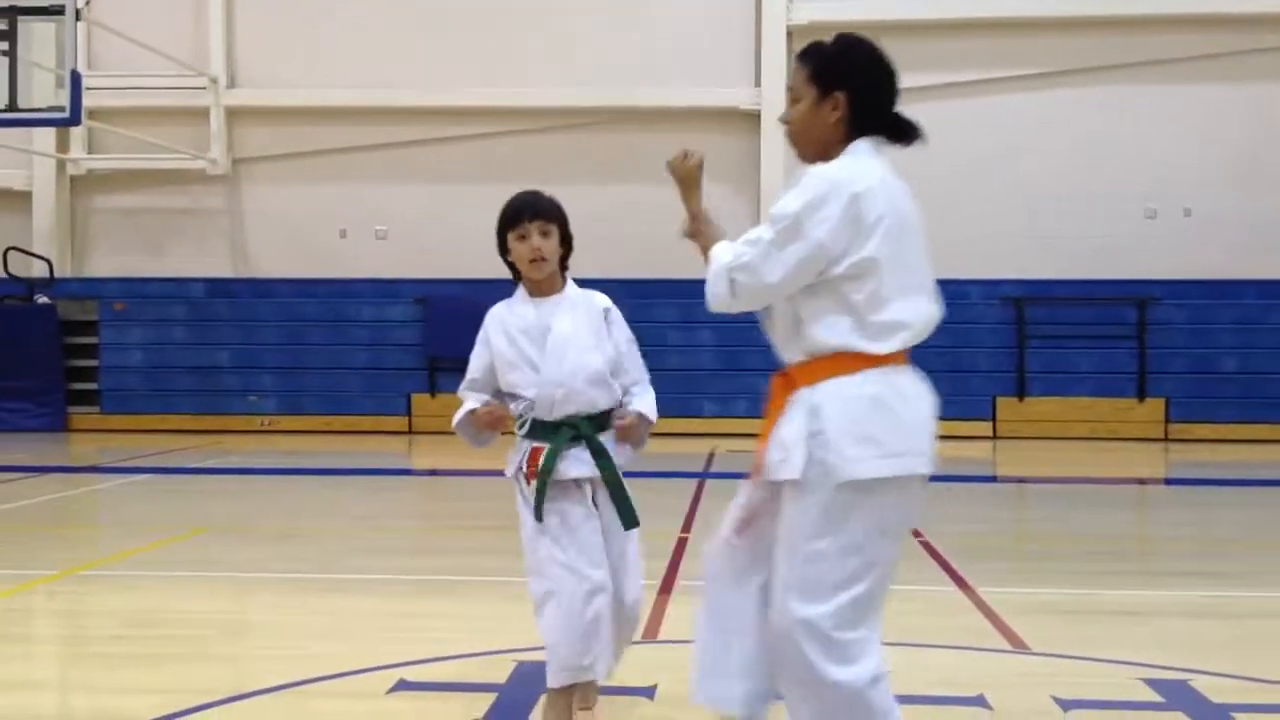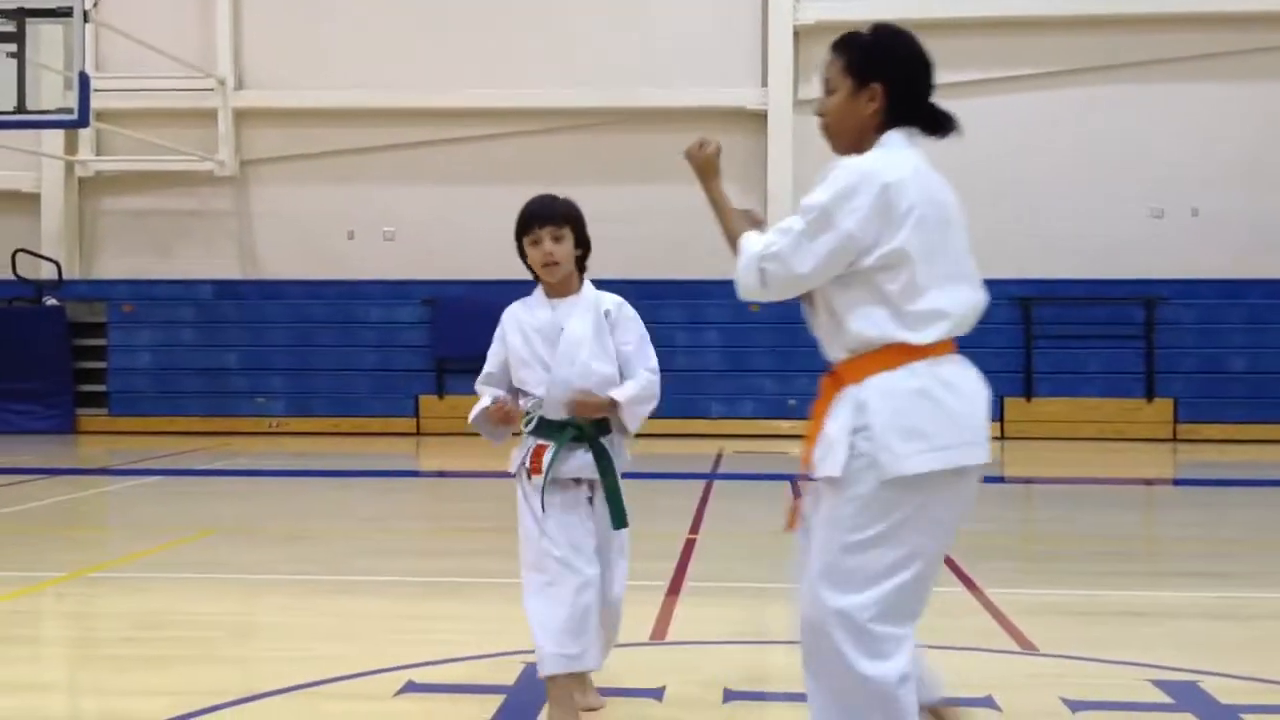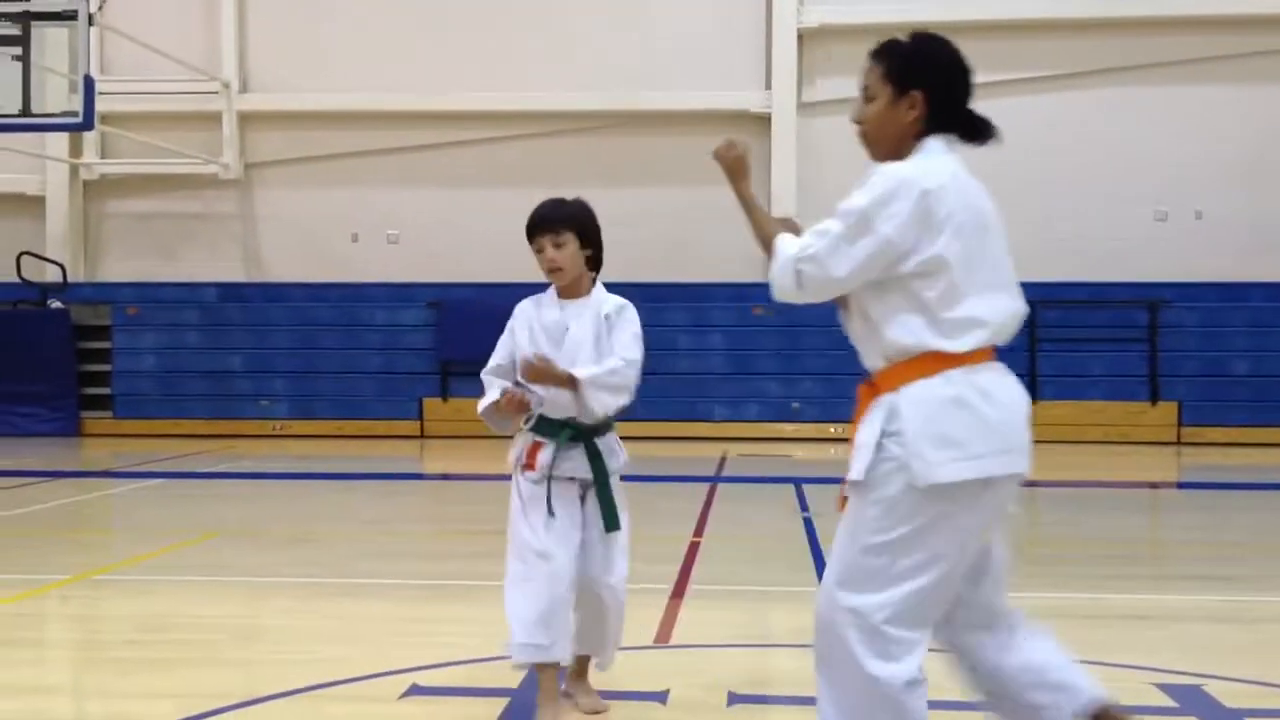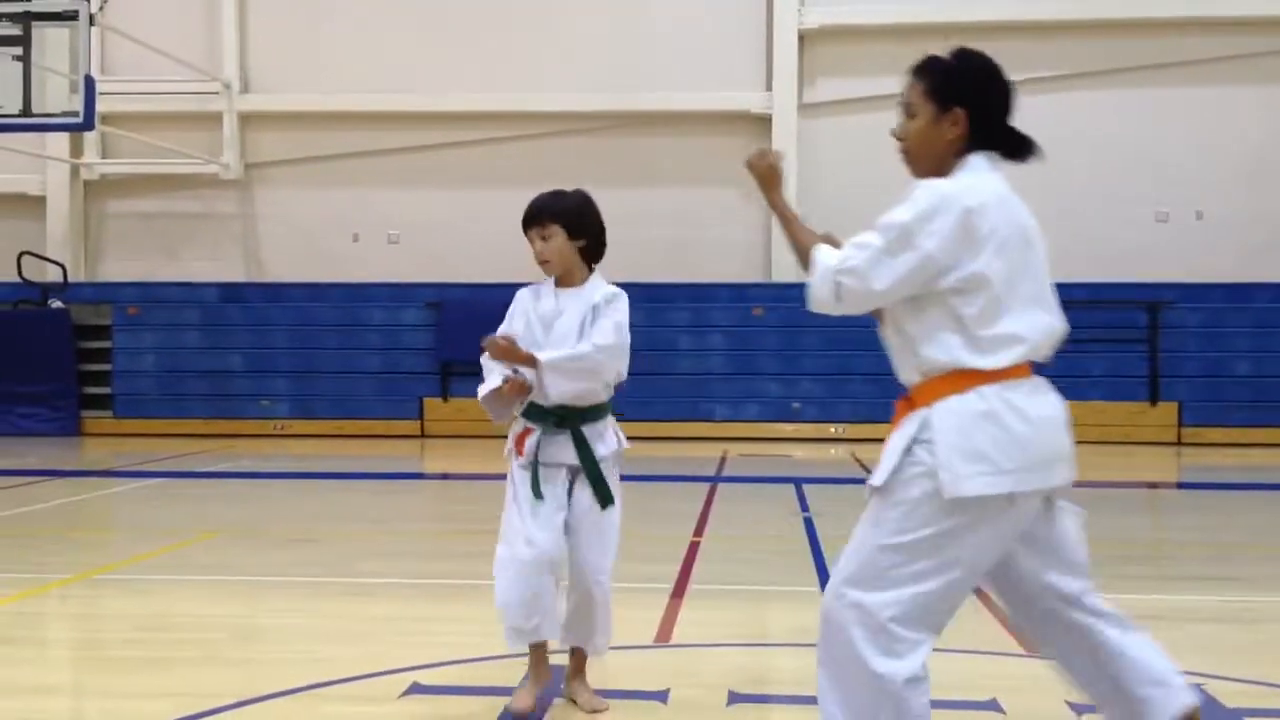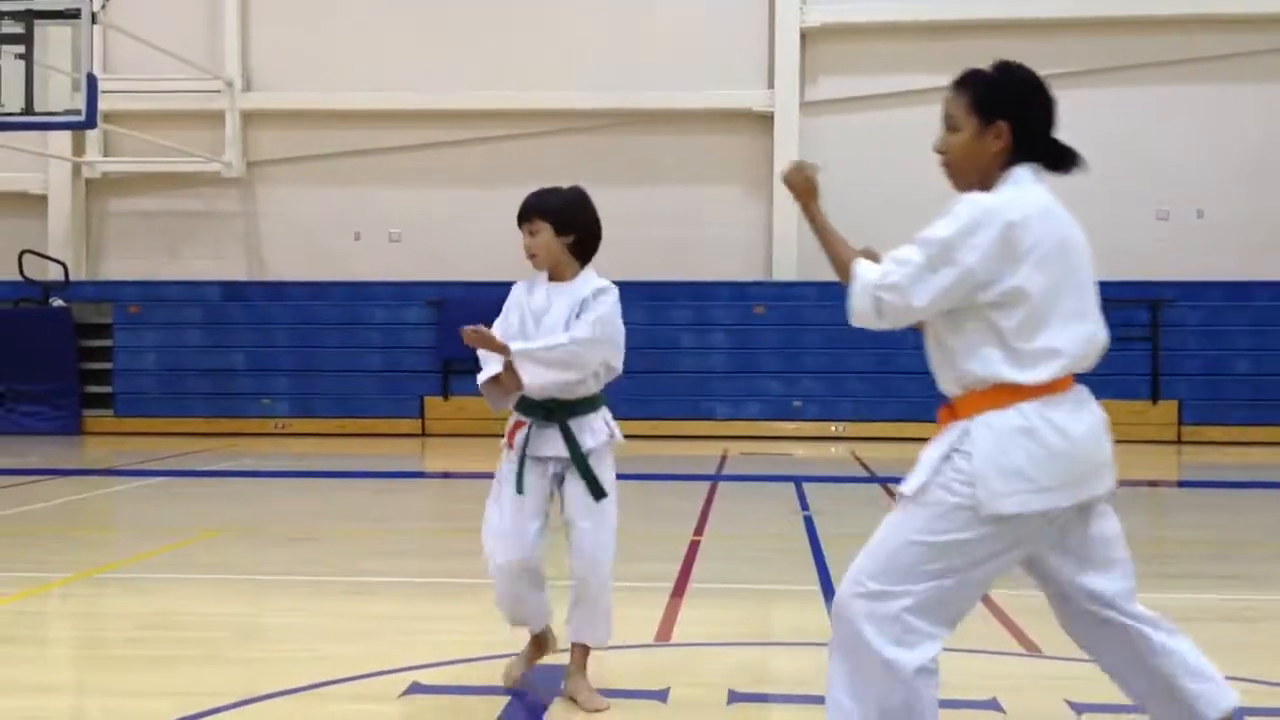
dt=0.1s
person 1, frame 1
left shoulder: (836, 186)
right shoulder: (872, 185)
left elbow: (738, 285)
left wrist: (693, 202)
right wrist: (725, 245)
left hip: (847, 420)
right hip: (854, 414)
left knee: (815, 617)
right knee: (743, 568)
person 1, frame 2
left shoulder: (868, 177)
right shoulder: (910, 178)
left elbow: (767, 273)
left wrist: (714, 188)
right wrist: (762, 235)
left hip: (895, 415)
right hip: (908, 405)
left knee: (851, 610)
right knee: (843, 594)
person 1, frame 3
left shoulder: (907, 185)
right shoulder: (953, 184)
left elbow: (804, 275)
left wrist: (742, 189)
right wrist: (805, 243)
left hip: (935, 421)
right hip: (977, 409)
left knee: (864, 614)
right knee: (969, 609)
person 1, frame 4
left shoulder: (949, 202)
right shoulder: (994, 201)
left elbow: (840, 286)
left wrist: (776, 200)
right wrist: (848, 254)
left hip: (969, 436)
right hip: (1015, 423)
left knee: (865, 610)
right knee: (1064, 607)
person 1, frame 5
left shoulder: (992, 217)
right shoulder: (1043, 213)
left elbow: (879, 300)
left wrist: (813, 211)
right wrist: (887, 267)
left hip: (1005, 447)
right hip: (1063, 434)
left knee: (875, 605)
right knee: (1108, 611)
person 2, frame 1
left shoulder: (599, 308)
right shoulder: (500, 319)
left elbow: (634, 378)
right elbow: (477, 390)
left wrist: (639, 417)
right wrist: (480, 416)
left hip: (602, 456)
right hip: (541, 464)
left knee: (620, 586)
right knee: (570, 581)
left ankle: (584, 674)
person 2, frame 2
left shoulder: (613, 310)
right shoulder: (516, 317)
left elbow: (645, 379)
right elbow: (492, 385)
left wrist: (610, 404)
right wrist: (495, 411)
left hip: (601, 457)
right hip: (544, 461)
left knee: (606, 580)
right knee: (560, 574)
left ankle: (579, 672)
person 2, frame 3
left shoulder: (618, 313)
right shoulder: (527, 313)
left elbow: (621, 377)
right elbow: (497, 375)
left wrist: (563, 378)
right wrist: (503, 403)
left hip: (597, 457)
right hip: (539, 458)
left knee: (603, 577)
right knee: (541, 568)
left ankle: (578, 674)
person 2, frame 4
left shoulder: (609, 300)
right shoulder: (526, 300)
left elbow: (596, 361)
right elbow: (496, 366)
left wrist: (526, 358)
right wrist: (504, 387)
left hip: (591, 443)
right hip: (534, 444)
left knee: (592, 565)
right knee: (527, 553)
left ankle: (576, 673)
right ankle: (537, 667)
person 2, frame 5
left shoulder: (601, 296)
right shoulder: (522, 293)
left elbow: (572, 356)
right elbow: (501, 360)
left wrist: (504, 349)
right wrist: (501, 378)
left hip: (584, 435)
right hip: (529, 433)
left knee: (592, 553)
right knee: (510, 547)
left ankle: (578, 671)
right ankle: (539, 639)
